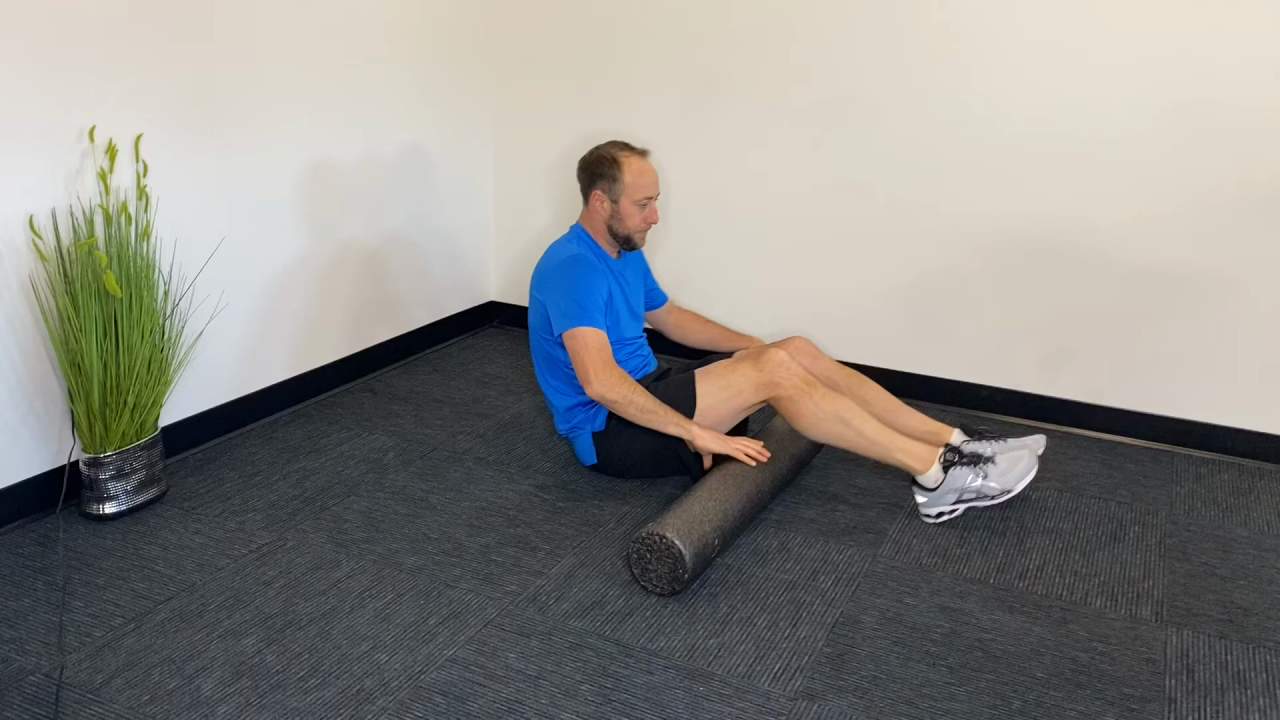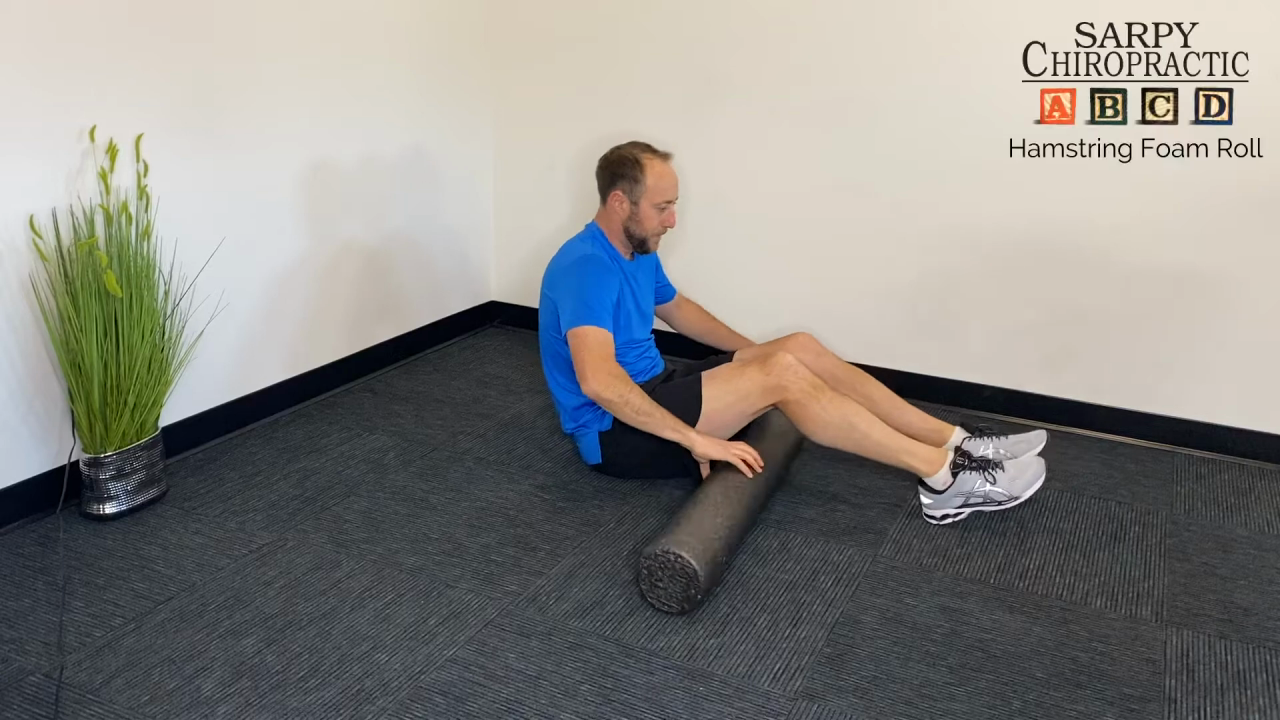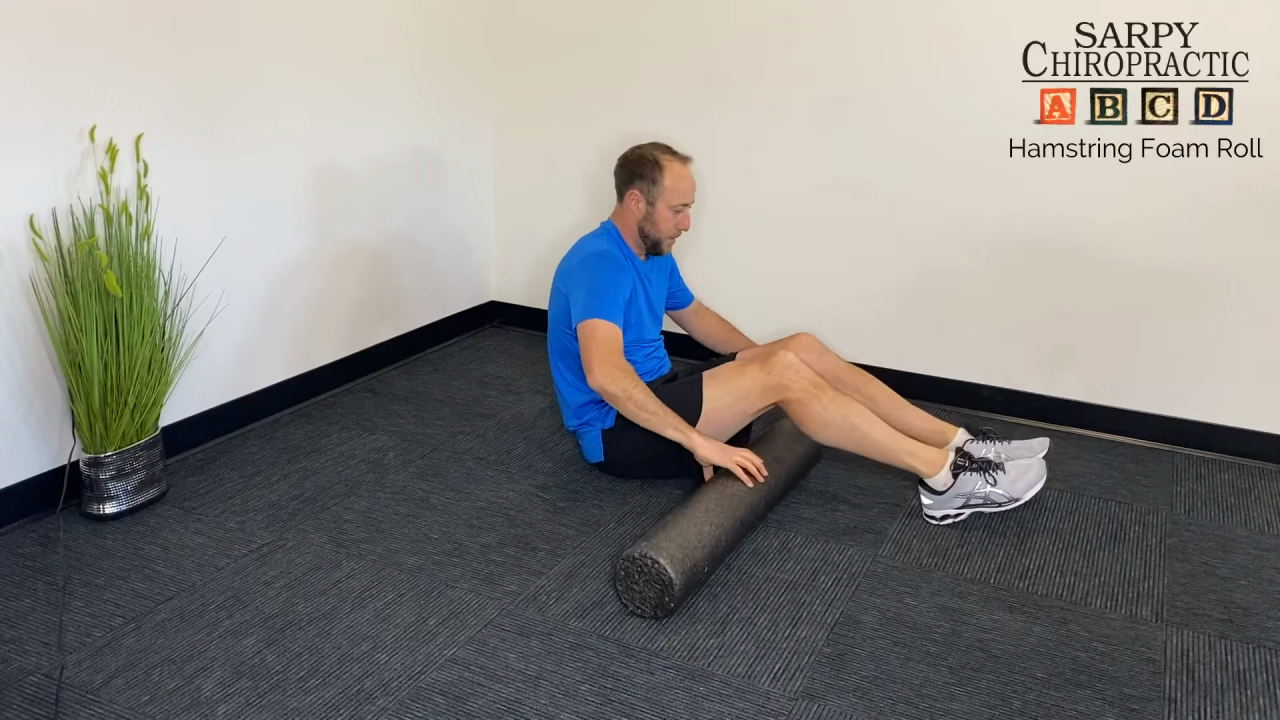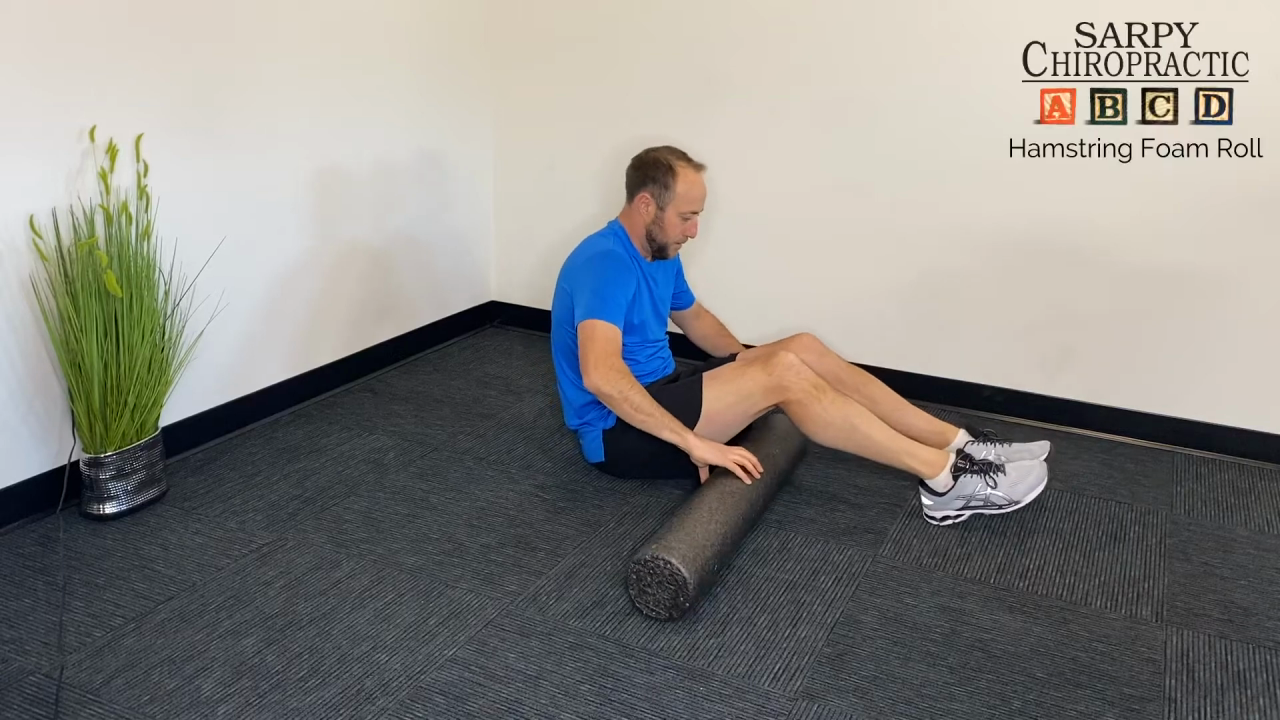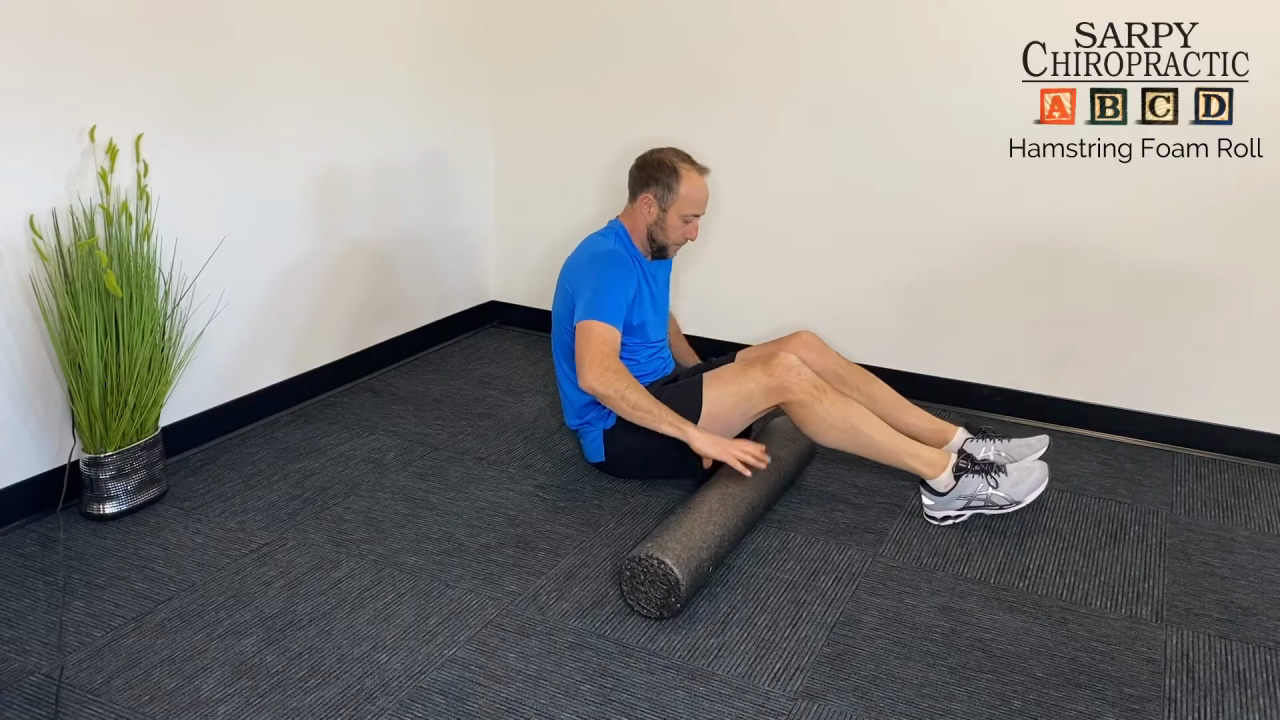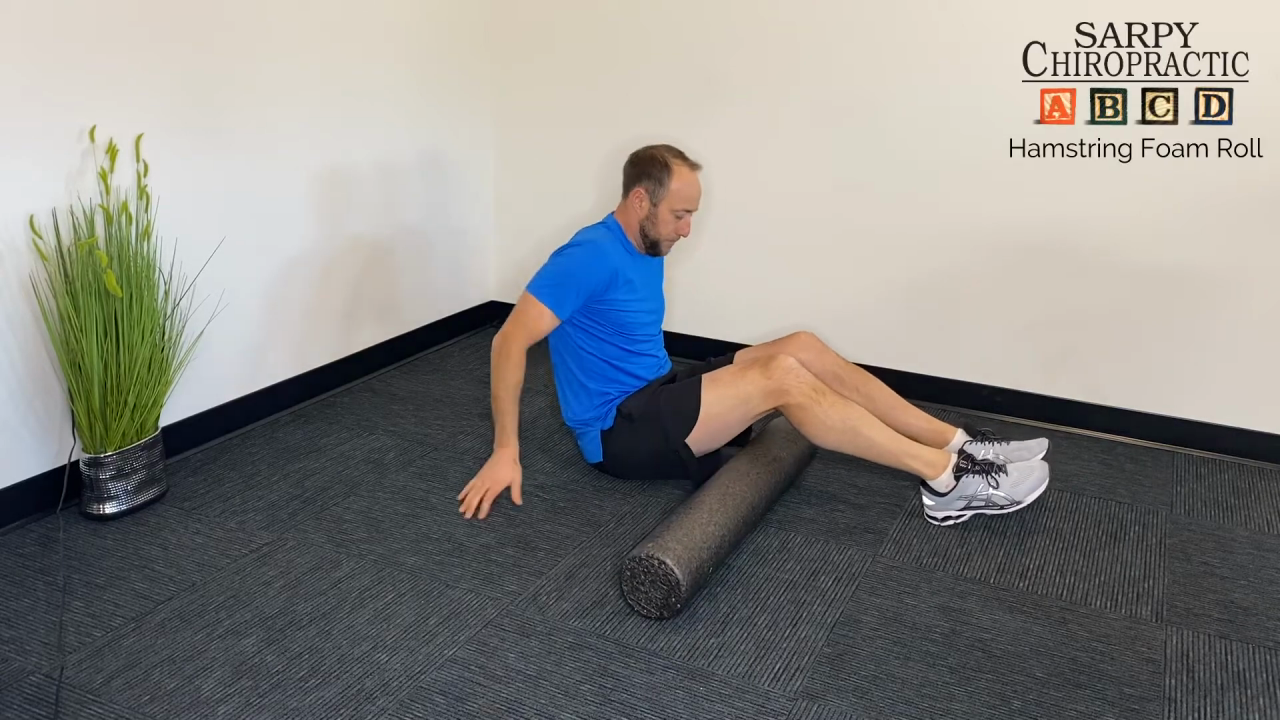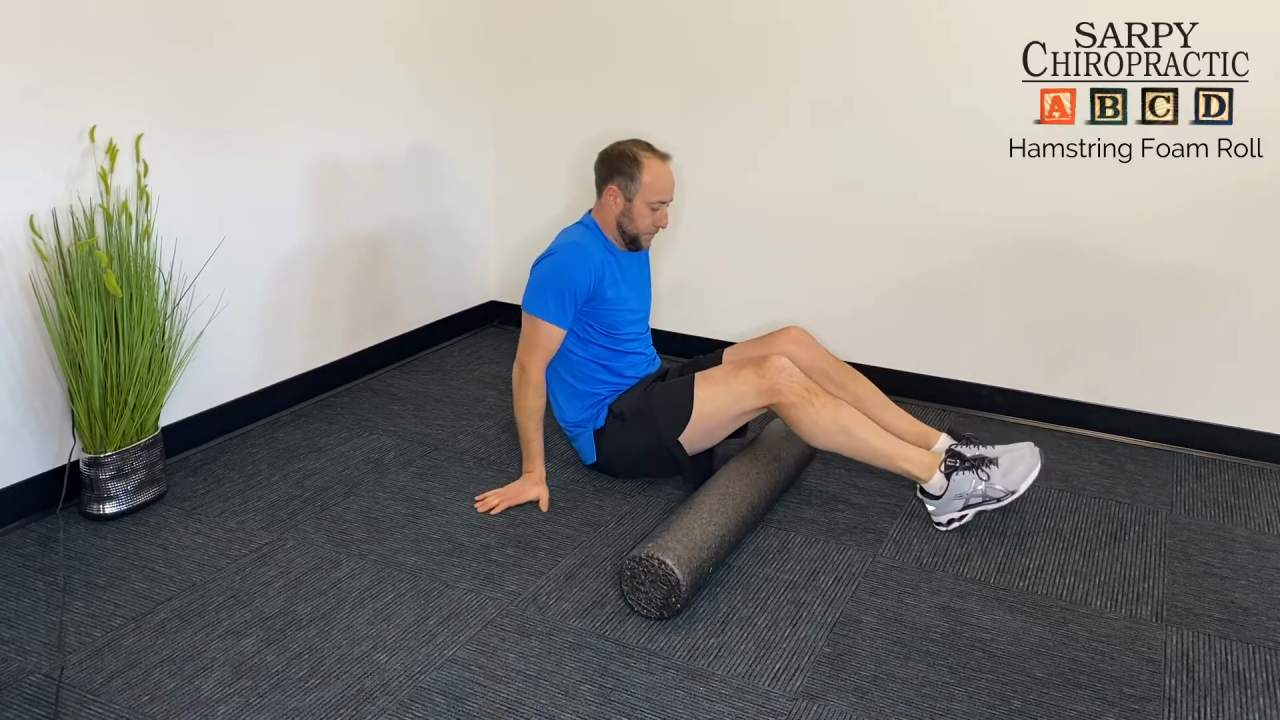
dt=0.4s
person 1, frame 1
left shoulder: (625, 255)
right shoulder: (571, 268)
left elbow: (670, 317)
right elbow: (598, 381)
left wrist: (756, 345)
right wrist: (699, 435)
left hip: (645, 395)
right hip: (612, 433)
left knee: (796, 352)
right knee: (773, 371)
left ankle: (952, 445)
right ankle: (936, 474)
person 1, frame 2
left shoulder: (638, 254)
right shoulder: (584, 267)
left elbow: (675, 307)
right elbow: (598, 381)
left wrist: (753, 349)
right wrist: (695, 440)
left hip: (651, 392)
right hip: (616, 434)
left knee: (799, 348)
right knee: (780, 373)
left ankle: (958, 444)
right ankle: (945, 476)
person 1, frame 3
left shoulder: (654, 255)
right shoulder: (598, 264)
left elbow: (696, 316)
right elbow: (605, 374)
left wrist: (761, 357)
right wrist: (699, 442)
left hip: (656, 396)
right hip: (618, 433)
left knee: (800, 349)
right knee: (782, 371)
left ankle: (959, 445)
right ankle: (946, 477)
person 1, frame 4
left shoulder: (659, 255)
right shoulder: (604, 263)
left elbow: (693, 317)
right elbow: (599, 374)
left wrist: (749, 369)
right wrist: (694, 443)
left hip: (659, 394)
right hip: (620, 434)
left knee: (802, 349)
right knee: (783, 372)
left ankle: (959, 446)
right ankle: (946, 478)
person 1, frame 5
left shoulder: (650, 249)
right shoulder: (606, 262)
right elbow: (597, 375)
left wrist: (702, 377)
right wrist: (697, 436)
left hip: (658, 395)
right hip: (622, 433)
left knee: (802, 347)
right knee: (783, 373)
left ankle: (958, 445)
right ankle: (947, 478)
person 1, frame 6
left shoulder: (644, 248)
right shoulder: (590, 257)
right elbow: (509, 342)
right wrist: (505, 453)
left hip: (654, 396)
right hip: (620, 433)
left knee: (804, 350)
right knee: (781, 377)
left ankle: (957, 445)
right ankle: (947, 480)
person 1, frame 7
left shoulder: (630, 243)
right shoulder: (571, 260)
right elbow: (529, 367)
right wrist: (534, 472)
left hip: (647, 389)
right hip: (613, 429)
left knee: (793, 344)
right knee: (775, 376)
left ankle: (943, 449)
right ankle: (941, 481)
